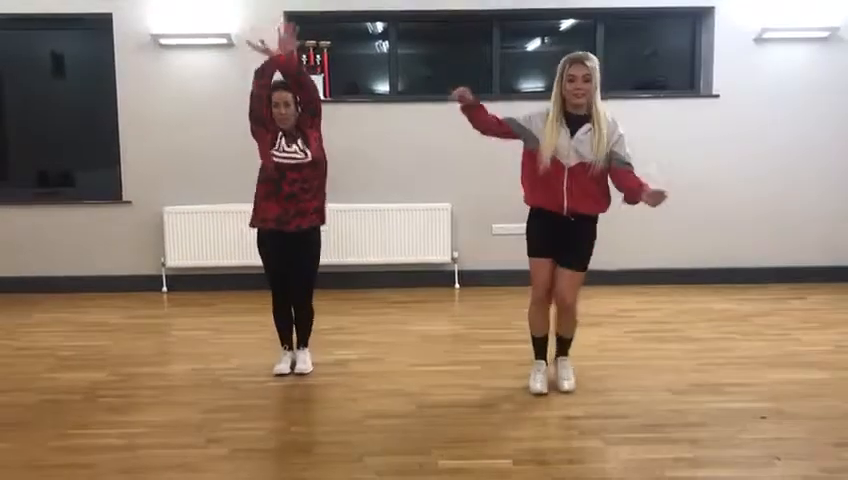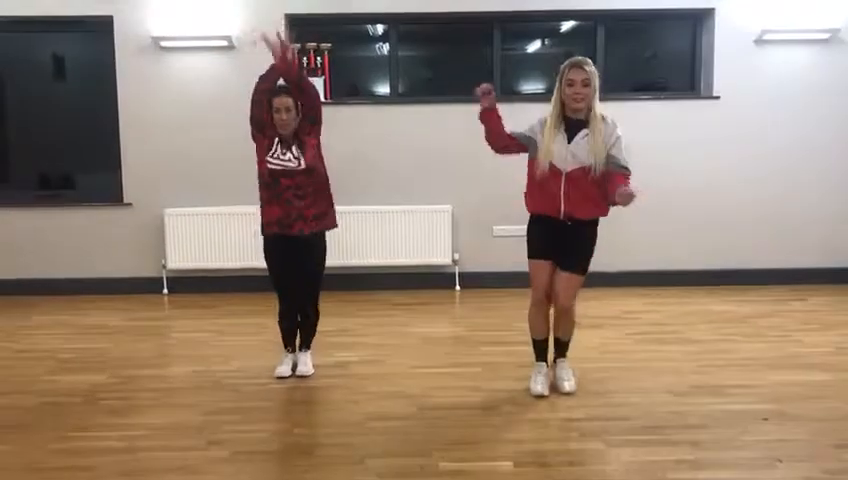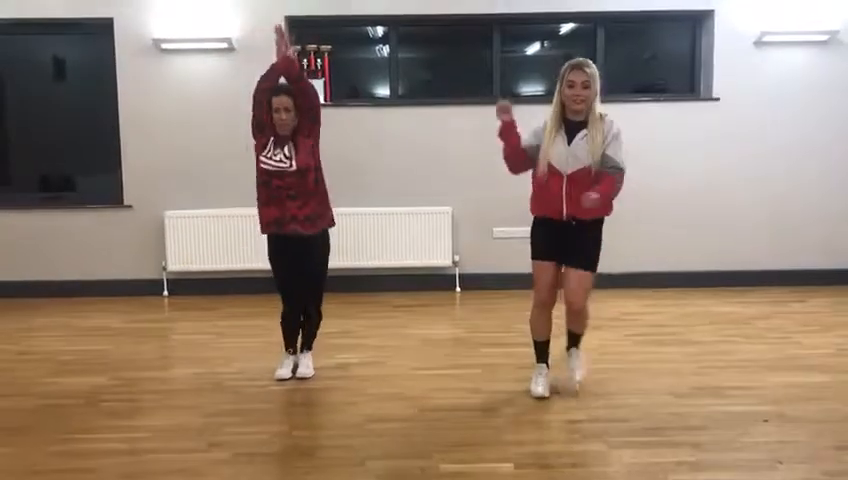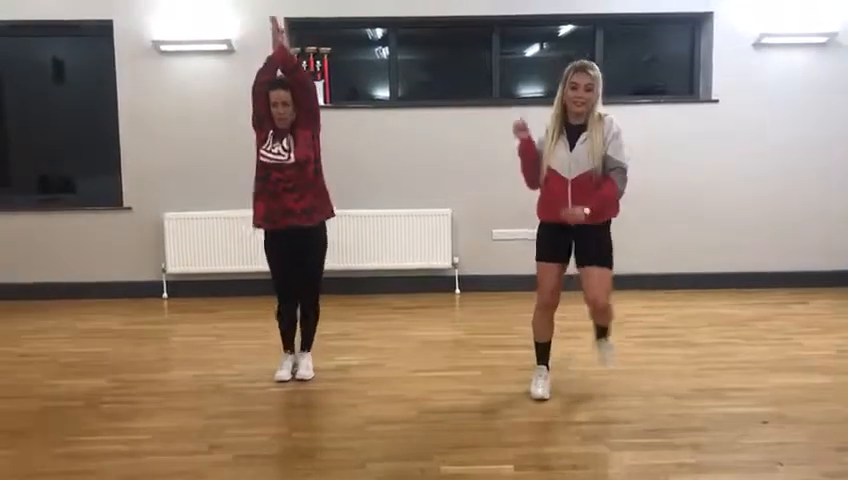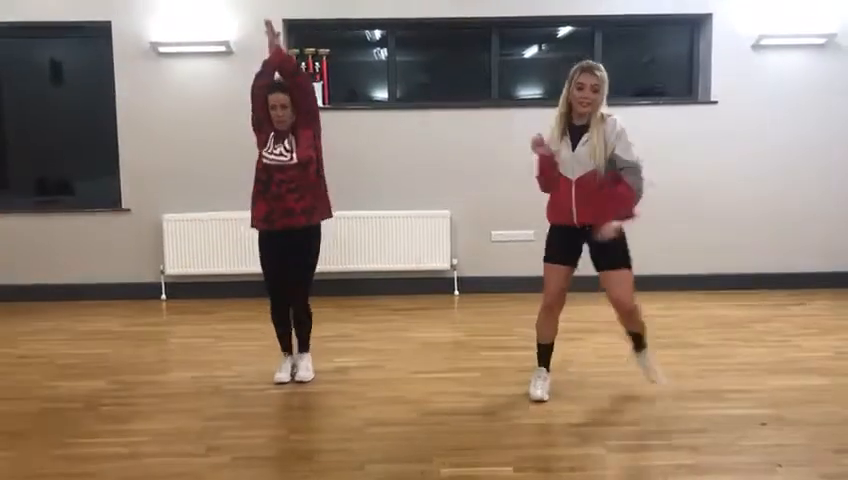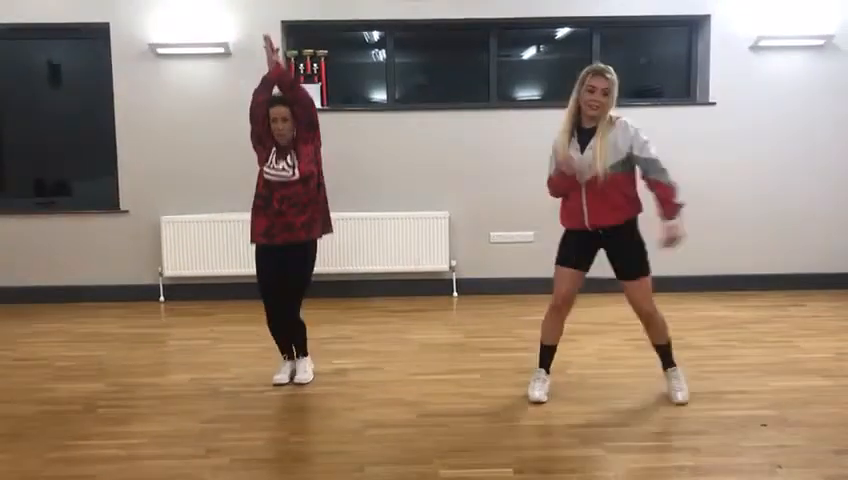
dt=0.1s
person 1, frame 1
left shoulder: (310, 129)
right shoulder: (264, 132)
left elbow: (310, 91)
right elbow: (258, 92)
left wrist: (285, 57)
right wrist: (274, 57)
left hip: (306, 227)
right hip: (271, 229)
left knee: (302, 296)
right knee: (280, 296)
left ankle: (303, 349)
right ankle: (286, 350)
person 1, frame 2
left shoulder: (310, 135)
right shoulder: (264, 138)
left elbow: (310, 96)
right elbow: (259, 98)
left wrist: (287, 62)
right wrist: (279, 64)
left hip: (312, 232)
right hip: (278, 233)
left knee: (309, 300)
right knee: (288, 300)
left ankle: (305, 352)
right ankle: (288, 352)
person 1, frame 3
left shoulder: (308, 137)
right shoulder: (263, 138)
left elbow: (308, 95)
right elbow: (259, 97)
left wrist: (289, 60)
right wrist: (278, 62)
left hip: (313, 232)
right hip: (279, 234)
left knee: (312, 300)
right knee: (290, 300)
left ankle: (306, 354)
right ankle: (288, 354)
person 1, frame 4
left shoulder: (308, 129)
right shoulder: (264, 131)
left elbow: (306, 88)
right elbow: (258, 90)
left wrist: (285, 52)
right wrist: (275, 53)
left hip: (310, 225)
right hip: (276, 228)
left knee: (309, 295)
right knee: (285, 296)
left ankle: (305, 353)
right ankle: (288, 354)
person 1, frame 5
left shoulder: (308, 130)
right shoulder: (264, 133)
left elbow: (304, 89)
right elbow: (257, 93)
left wrist: (280, 54)
right wrist: (271, 57)
left hip: (305, 227)
right hip: (271, 229)
left knee: (298, 296)
right knee: (277, 297)
left ankle: (304, 355)
right ankle: (288, 356)
person 1, frame 6
left shoulder: (309, 144)
right shoulder: (264, 147)
left elbow: (305, 103)
right elbow: (256, 108)
left wrist: (279, 70)
right wrist: (270, 72)
left hip: (302, 240)
right hip: (270, 242)
left knee: (290, 309)
right knee: (273, 309)
left ankle: (304, 358)
right ankle: (287, 359)
person 2, frame 1
left shoulder: (608, 126)
right shoulder: (542, 120)
left elbow: (622, 171)
right elbow: (496, 127)
left wrist: (642, 192)
right wrist: (469, 103)
left hip: (582, 221)
right hip: (543, 217)
left knee: (566, 299)
right knee: (540, 295)
left ankle: (563, 360)
right ankle: (540, 364)
person 2, frame 2
left shoulder: (607, 129)
right shoulder: (543, 127)
left elbow: (617, 174)
right elbow: (502, 143)
left wrist: (622, 192)
right wrist: (488, 108)
left hip: (582, 225)
right hip: (543, 222)
left knee: (563, 302)
right knee: (540, 298)
left ankle: (561, 361)
right ankle: (540, 365)
person 2, frame 3
left shoulder: (606, 128)
right shoulder: (547, 129)
left elbow: (614, 176)
right elbow: (517, 165)
left wrist: (598, 196)
right wrist: (507, 127)
left hip: (585, 224)
right hip: (547, 222)
left knee: (575, 300)
right knee: (543, 298)
left ankle: (574, 351)
right ankle: (541, 367)
person 2, frame 4
left shoulder: (608, 130)
right shoulder: (551, 132)
left elbow: (617, 178)
right elbow: (534, 180)
left wrist: (589, 208)
right wrist: (525, 144)
left hip: (594, 226)
right hip: (553, 225)
left knee: (598, 300)
right knee: (546, 300)
left ankle: (602, 338)
right ankle: (542, 369)
person 2, frame 5
left shoulder: (612, 129)
right shoulder: (557, 132)
left elbow: (631, 177)
right elbow: (546, 184)
left wrist: (616, 218)
right wrist: (544, 158)
left hip: (605, 226)
right hip: (563, 226)
left knee: (623, 302)
right knee: (551, 301)
left ankle: (640, 349)
right ankle: (542, 371)
person 2, frame 6
left shoulder: (625, 132)
right shoulder: (565, 136)
left elbow: (656, 174)
right elbow: (555, 189)
left wrist: (671, 217)
right wrist: (564, 173)
left hip: (620, 229)
right hip: (579, 231)
left knee: (645, 308)
right knee: (559, 303)
left ankle: (671, 370)
right ankle: (543, 373)
